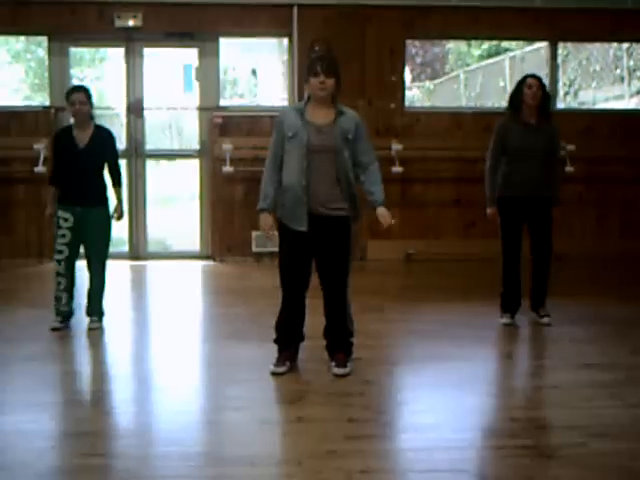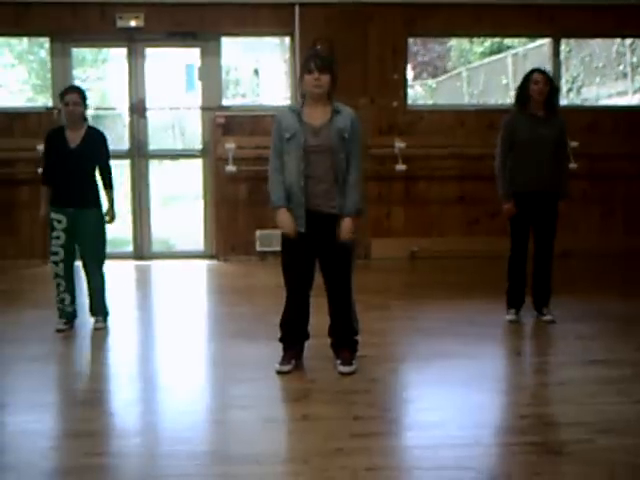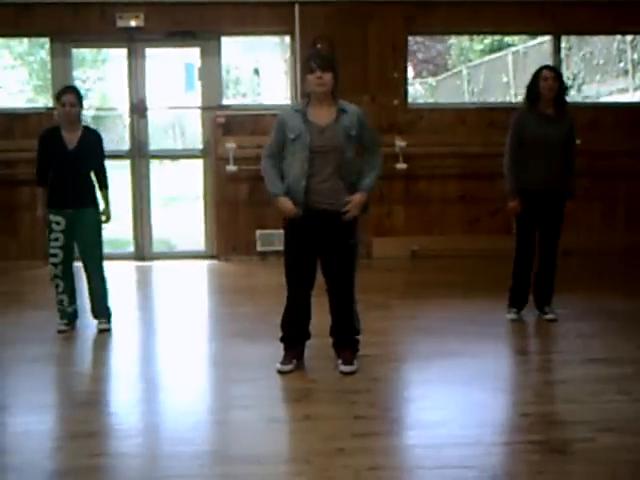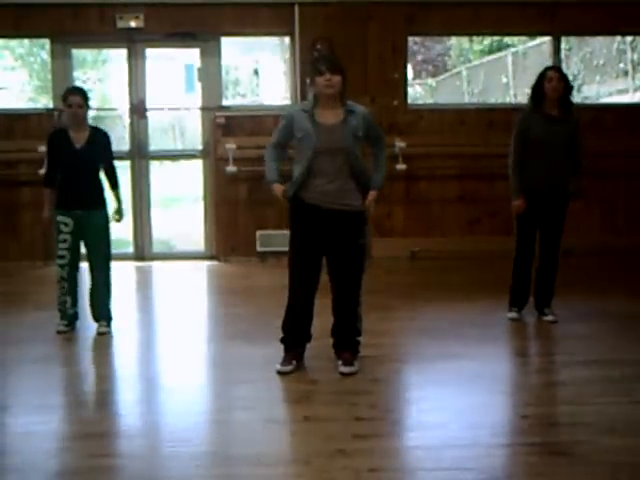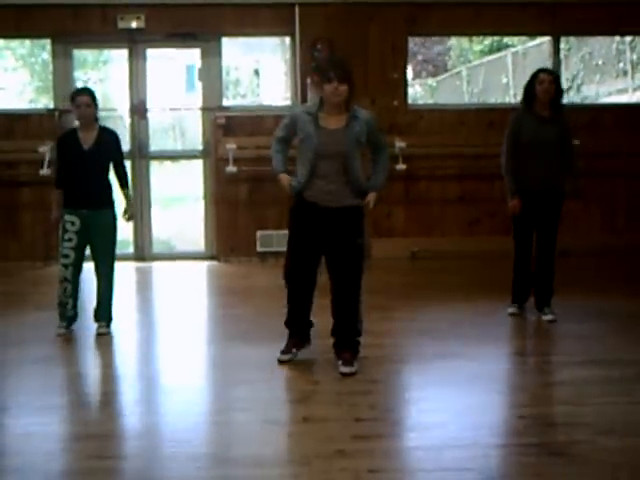
dt=0.3s
person 1, frame 1
left shoulder: (350, 121)
right shoulder: (288, 118)
left elbow: (367, 164)
right elbow: (273, 165)
left wrist: (378, 202)
right wrist: (265, 207)
left hip: (336, 216)
right hip: (295, 216)
left knee: (336, 287)
right knee: (292, 286)
left ankle: (340, 350)
right ankle: (287, 349)
person 1, frame 2
left shoulder: (347, 119)
right shoulder: (285, 119)
left elbow: (354, 169)
right elbow: (276, 166)
left wrist: (349, 214)
right wrist: (280, 208)
left hip: (335, 215)
right hip: (298, 214)
left knee: (339, 285)
right knee: (296, 285)
left ankle: (345, 348)
right ankle: (292, 348)
person 1, frame 3
left shoulder: (353, 116)
right shoulder: (289, 118)
left elbow: (373, 154)
right elbow: (269, 158)
left wrist: (364, 191)
right wrist: (279, 195)
left hip: (341, 212)
right hip: (301, 212)
left knee: (342, 283)
right knee: (298, 284)
left ankle: (346, 347)
right ankle: (293, 347)
person 1, frame 4
left shoulder: (360, 116)
right shoulder: (297, 117)
left elbow: (379, 147)
right elbow: (275, 147)
left wrist: (375, 185)
right wrist: (273, 179)
left hip: (349, 210)
right hip: (307, 208)
left knee: (347, 283)
right knee: (300, 281)
left ankle: (346, 348)
right ankle: (293, 349)
person 1, frame 5
left shoulder: (363, 121)
right shoulder: (300, 117)
left elbow: (380, 152)
right elbow: (279, 140)
left wrist: (374, 187)
right wrist: (280, 171)
left hip: (347, 209)
right hip: (307, 206)
left knee: (346, 282)
right knee: (297, 275)
left ankle: (347, 348)
right ankle: (297, 335)
person 2, frame 1
left shoulder: (549, 128)
right shoulder: (506, 126)
left elbow: (555, 165)
right elbow: (492, 163)
left wrist: (553, 198)
right wrist: (492, 201)
left hip: (540, 199)
right hip: (510, 198)
left knee: (542, 252)
right knee: (511, 255)
left ankle: (539, 304)
right ankle: (508, 308)
person 2, frame 2
left shoulder: (556, 122)
right shoulder: (514, 120)
left elbow: (563, 160)
right elbow: (501, 160)
left wrist: (561, 193)
right wrist: (506, 196)
left hip: (547, 195)
right hip: (520, 194)
left knee: (545, 251)
right knee: (518, 250)
left ankle: (542, 304)
right ankle: (513, 305)
person 2, frame 3
left shoulder: (566, 120)
right shoulder: (523, 117)
left elbow: (571, 158)
right elbow: (511, 157)
left wrist: (569, 192)
right wrist: (513, 194)
left hip: (554, 193)
right hip: (528, 192)
left knee: (549, 249)
right knee: (524, 248)
left ankle: (544, 302)
right ankle: (515, 303)
person 2, frame 4
left shoulder: (570, 121)
right shoulder: (528, 118)
left elbow: (575, 158)
right elbow: (515, 157)
left wrist: (573, 188)
right wrist: (517, 193)
left hip: (557, 194)
right hip: (530, 192)
left knee: (550, 250)
right knee: (524, 249)
left ankle: (544, 303)
right ankle: (516, 303)
person 2, frame 5
left shoulder: (561, 121)
right shoulder: (520, 119)
left elbow: (568, 157)
right elbow: (508, 158)
left wrist: (566, 186)
right wrist: (512, 193)
left hip: (552, 194)
right hip: (524, 192)
left knee: (547, 249)
right knee: (522, 248)
left ankle: (544, 303)
right ankle: (518, 299)
person 3, frame 1
left shoulder: (104, 135)
right shoulder: (61, 136)
left elbow: (114, 170)
right elbow: (56, 173)
left wrist: (119, 202)
right wrist: (51, 203)
left hip: (96, 206)
right hip: (67, 206)
left knee: (96, 261)
right knee: (62, 260)
left ankle: (95, 313)
right ankle: (62, 313)
person 3, frame 2
left shoulder: (96, 136)
right shoulder: (53, 137)
left elbow: (105, 172)
right elbow: (48, 173)
left wrist: (111, 205)
right wrist: (44, 204)
left hip: (89, 207)
right hip: (60, 207)
left knee: (93, 261)
right knee: (61, 262)
left ankle: (100, 313)
right ankle: (66, 314)
person 3, frame 3
left shoulder: (92, 137)
right shoulder: (48, 137)
left elbow: (100, 172)
right elbow: (42, 173)
left wrist: (107, 204)
right wrist: (41, 205)
left hip: (86, 207)
right hip: (58, 208)
left knee: (93, 261)
right knee: (59, 263)
left ankle: (103, 315)
right ankle: (67, 315)
person 3, frame 4
left shoulder: (100, 136)
right shoulder: (56, 138)
left elbow: (109, 170)
right elbow: (51, 174)
left wrist: (119, 203)
right wrist: (48, 206)
left hip: (95, 208)
right hip: (66, 209)
left knee: (100, 264)
right knee: (65, 264)
left ankle: (103, 317)
right ankle: (67, 316)
person 3, frame 5
left shoulder: (109, 136)
right shoulder: (65, 139)
left elbow: (120, 170)
right elbow: (61, 175)
left wrist: (129, 202)
right wrist: (57, 207)
left hip: (102, 208)
right hip: (73, 209)
left knee: (104, 265)
right knee: (68, 264)
left ankle: (103, 318)
right ankle: (65, 318)
